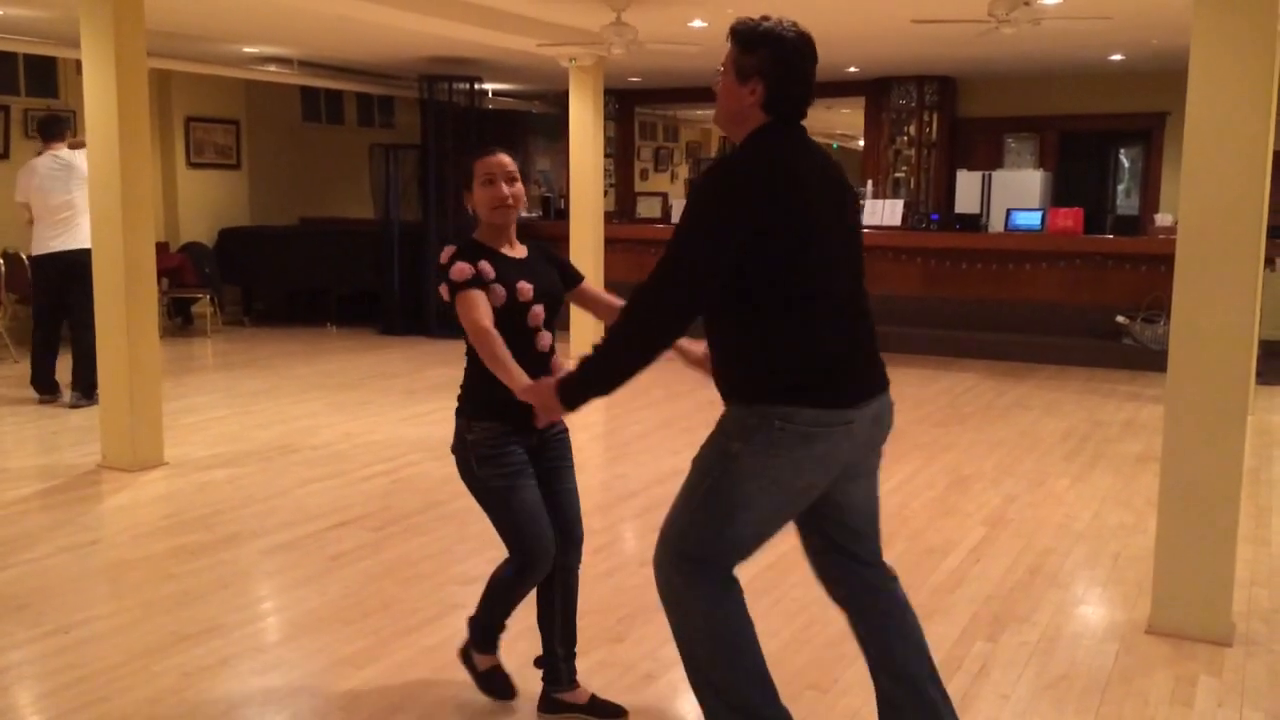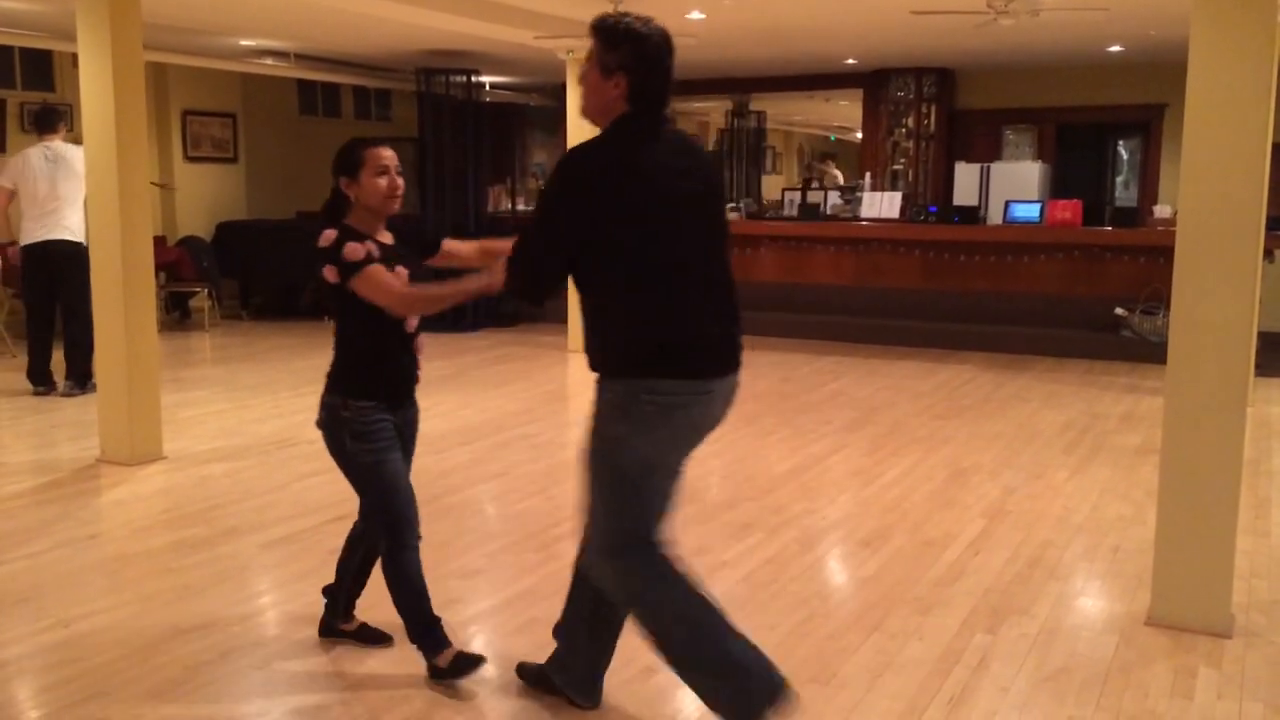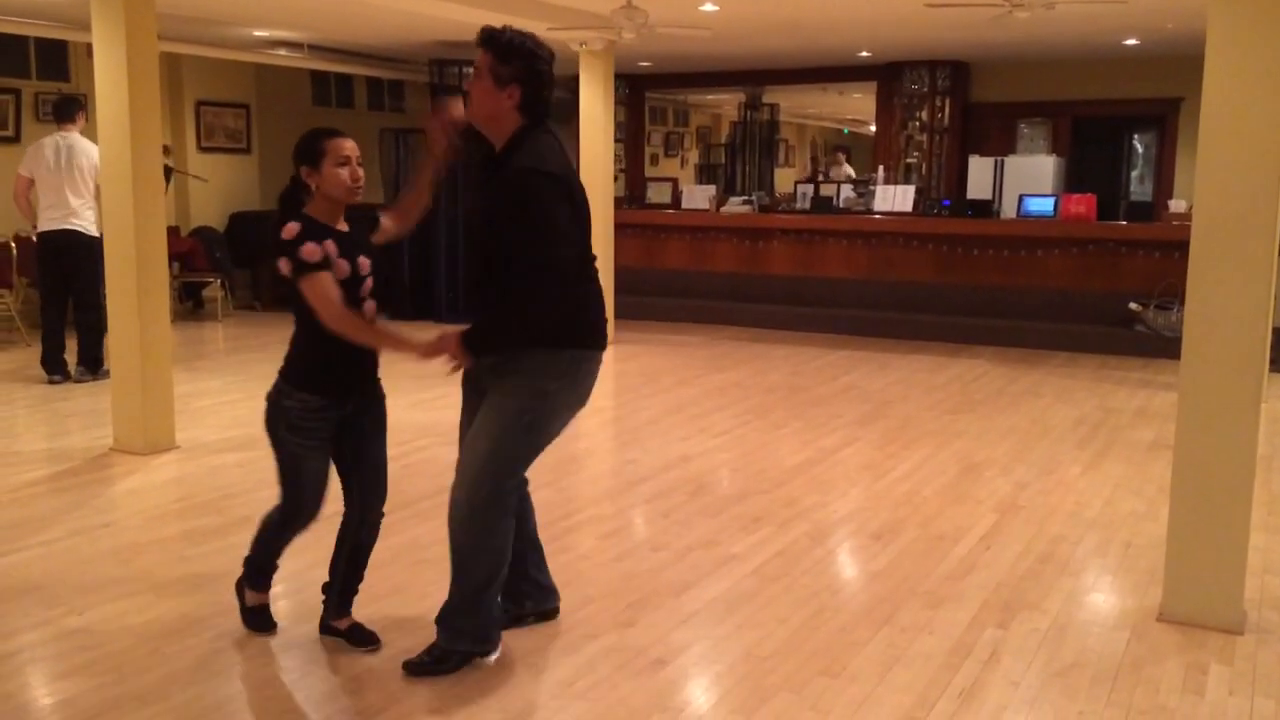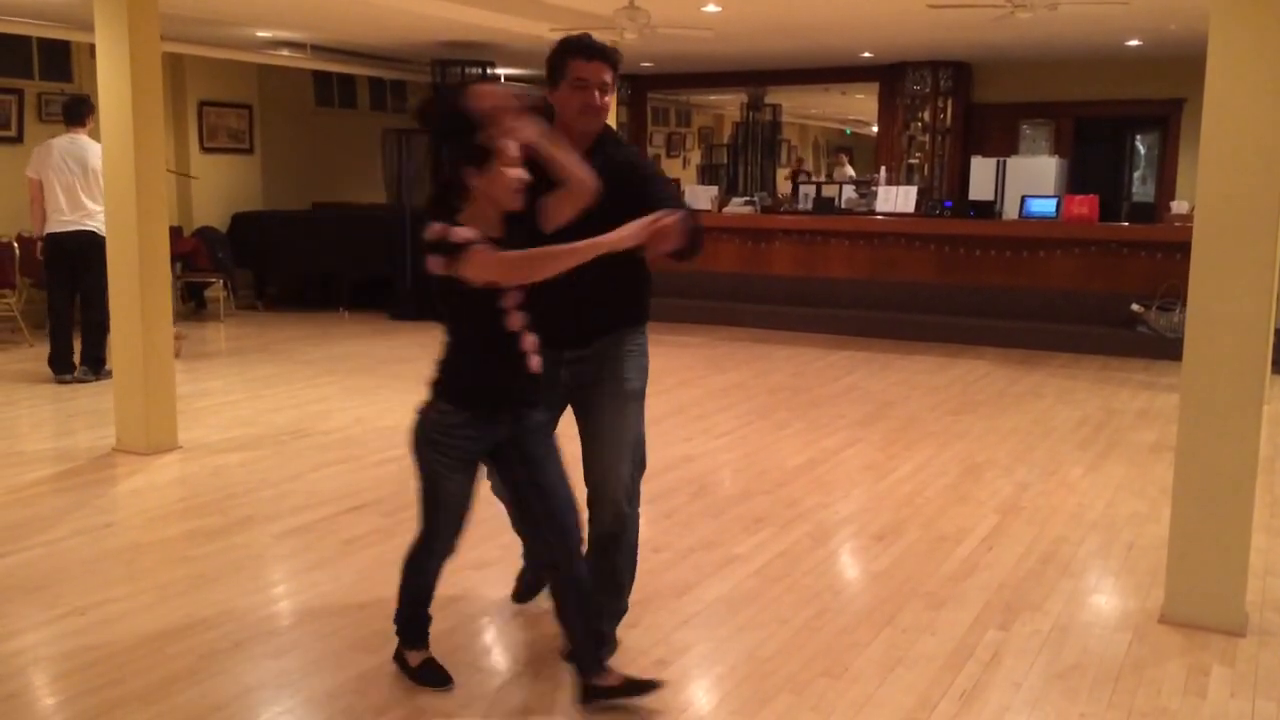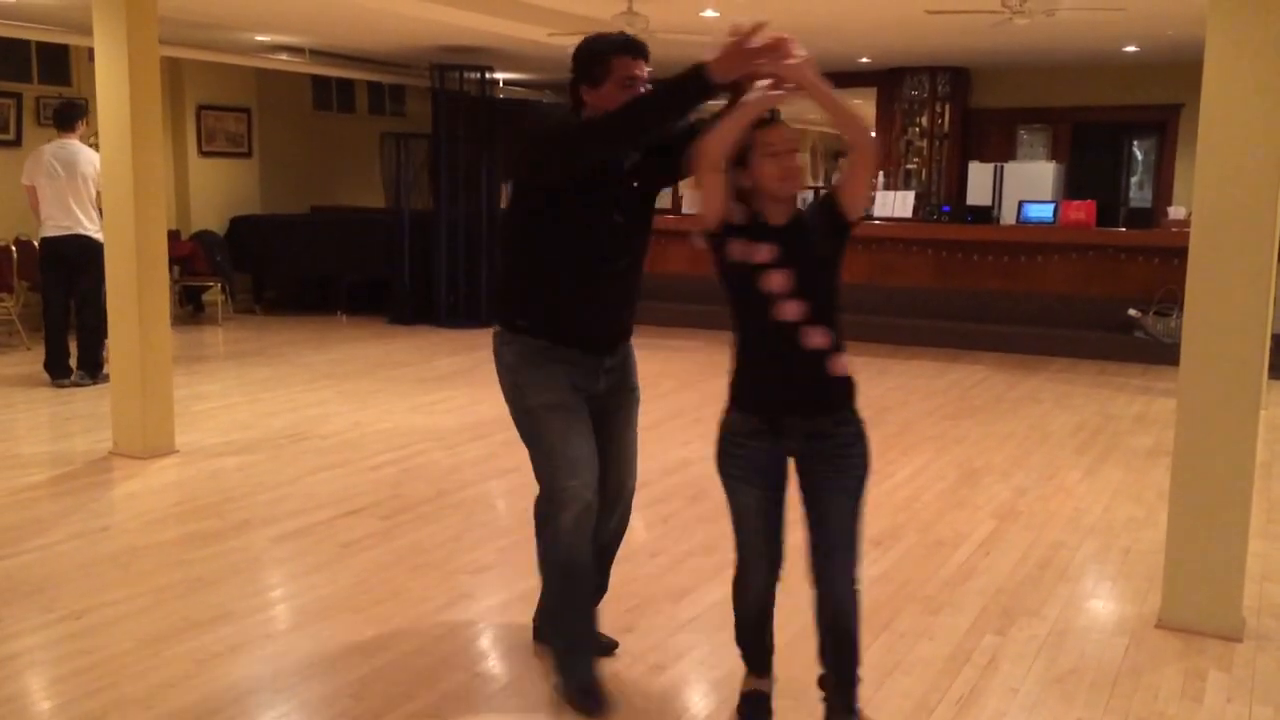
dt=0.7s
person 1, frame 1
left shoulder: (738, 179)
right shoulder: (822, 172)
left elbow: (667, 304)
left wrist: (570, 389)
left hip: (786, 417)
right hip: (861, 404)
left knee: (689, 564)
right knee: (859, 572)
person 1, frame 2
left shoulder: (589, 168)
right shoulder: (694, 161)
left elbow: (531, 281)
left wrist: (520, 257)
left hip: (646, 383)
right hip: (710, 373)
left knee: (629, 558)
right knee: (615, 530)
person 1, frame 3
left shoulder: (534, 175)
right shoulder: (509, 154)
left elbow: (554, 287)
left wrist: (467, 339)
left hip: (554, 355)
right hip: (506, 349)
left knee: (478, 483)
right knee: (489, 476)
left ankle: (466, 631)
right ankle: (531, 593)
person 1, frame 4
left shoulder: (625, 166)
left elbow: (676, 226)
left wrist: (674, 233)
left hip: (606, 346)
left knee: (613, 485)
right knee: (509, 473)
left ankle: (600, 612)
right ankle: (541, 557)
person 1, frame 5
left shoulder: (641, 159)
right shoulder: (557, 144)
right elbow: (626, 130)
left wrist: (739, 92)
right wrist: (708, 75)
left hip: (609, 353)
right hip: (539, 351)
left knee: (612, 496)
right knee: (571, 497)
left ankle: (559, 619)
right ankle: (574, 662)
person 2, frame 1
left shoulder: (544, 261)
right shoulder: (465, 260)
left elbow: (611, 310)
right elbow: (481, 331)
right wrist: (520, 383)
left hip: (545, 428)
right hip: (489, 431)
left knee: (567, 548)
right knee: (535, 552)
right ankle: (481, 642)
person 2, frame 2
left shoulder: (403, 242)
right shoulder: (340, 243)
left elbow: (476, 252)
right elbow: (400, 300)
right wrist: (485, 282)
left hip: (399, 404)
right hip: (357, 409)
left knee: (379, 516)
right knee: (401, 525)
left ankle: (338, 614)
right ankle: (436, 648)
person 2, frame 3
left shoulder: (352, 228)
right shoulder: (300, 235)
left elbow: (406, 216)
right elbow: (340, 321)
left wrist: (435, 154)
right wrist: (419, 344)
left hip: (362, 395)
right hip: (307, 399)
left knee: (369, 507)
right knee: (300, 509)
left ankle: (338, 612)
right ankle: (253, 583)
person 2, frame 4
right shoulder: (450, 241)
left elbow: (583, 187)
right elbow: (523, 269)
left wrist: (525, 128)
right wrist: (620, 239)
left hip: (521, 418)
right hip: (457, 421)
left knee: (561, 540)
right knee: (440, 539)
left ankle: (593, 670)
right ankle: (411, 642)
person 2, frame 5
left shoulder: (824, 221)
right shoulder: (731, 228)
left elbow: (866, 147)
right elbow: (705, 158)
left wrist: (808, 77)
right wrist: (755, 101)
left hip: (833, 426)
right hip: (755, 429)
left knee: (835, 564)
right knee: (757, 566)
person 3, frame 1
left shoulder: (28, 171)
right shoulder: (85, 160)
left elbow: (30, 216)
left hip: (43, 254)
right hip: (82, 250)
left knee: (46, 324)
right knee: (84, 323)
left ankle: (46, 387)
right ankle: (83, 390)
person 3, frame 2
right shoulder: (80, 155)
left hip: (32, 246)
right hip: (70, 243)
left knee: (38, 316)
right knee: (77, 314)
left ankle: (40, 379)
right ankle: (77, 379)
person 3, frame 3
left shoulder: (36, 150)
right shoulder: (92, 151)
left elbow: (20, 195)
left hip: (48, 235)
right hip: (84, 234)
left knee: (52, 304)
right knee: (89, 304)
left ankle: (55, 368)
right ankle: (88, 366)
person 3, frame 4
left shoulder: (43, 152)
right shoulder: (100, 152)
left elbow: (36, 201)
left wrist: (39, 236)
left hip: (56, 236)
right hip: (92, 235)
left knee: (60, 304)
right knee: (94, 303)
left ankle: (63, 366)
right ankle: (91, 365)
person 3, frame 5
left shoulder: (36, 158)
right shoulder: (92, 158)
left elbow: (35, 205)
right elbow: (104, 204)
left hip: (50, 241)
right hip: (87, 239)
left knee: (55, 308)
right knee: (89, 307)
left ankle: (59, 371)
right ankle: (88, 369)
